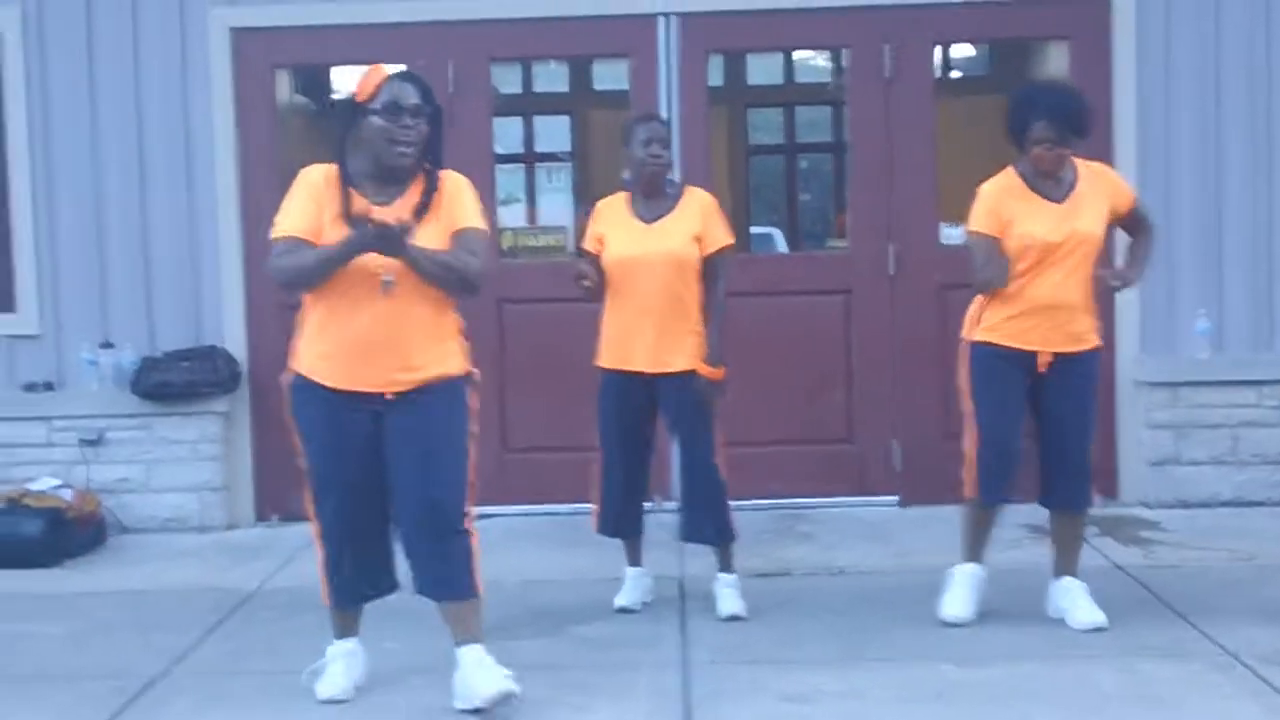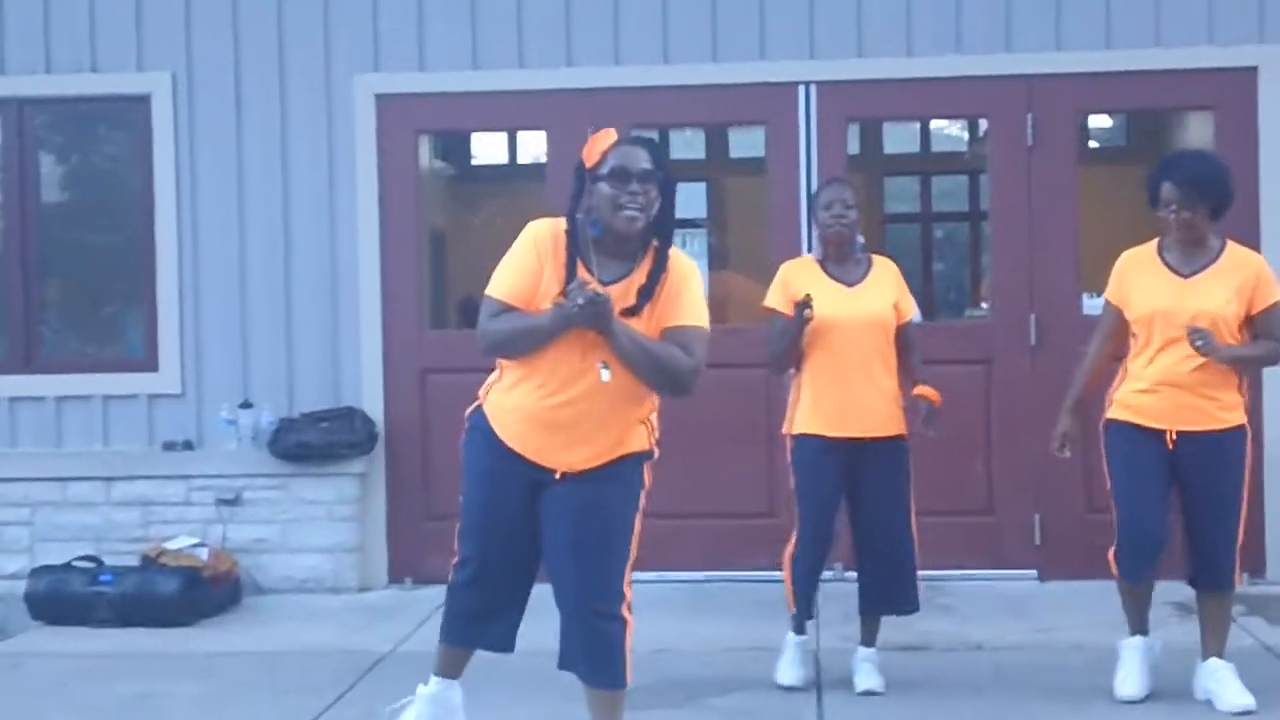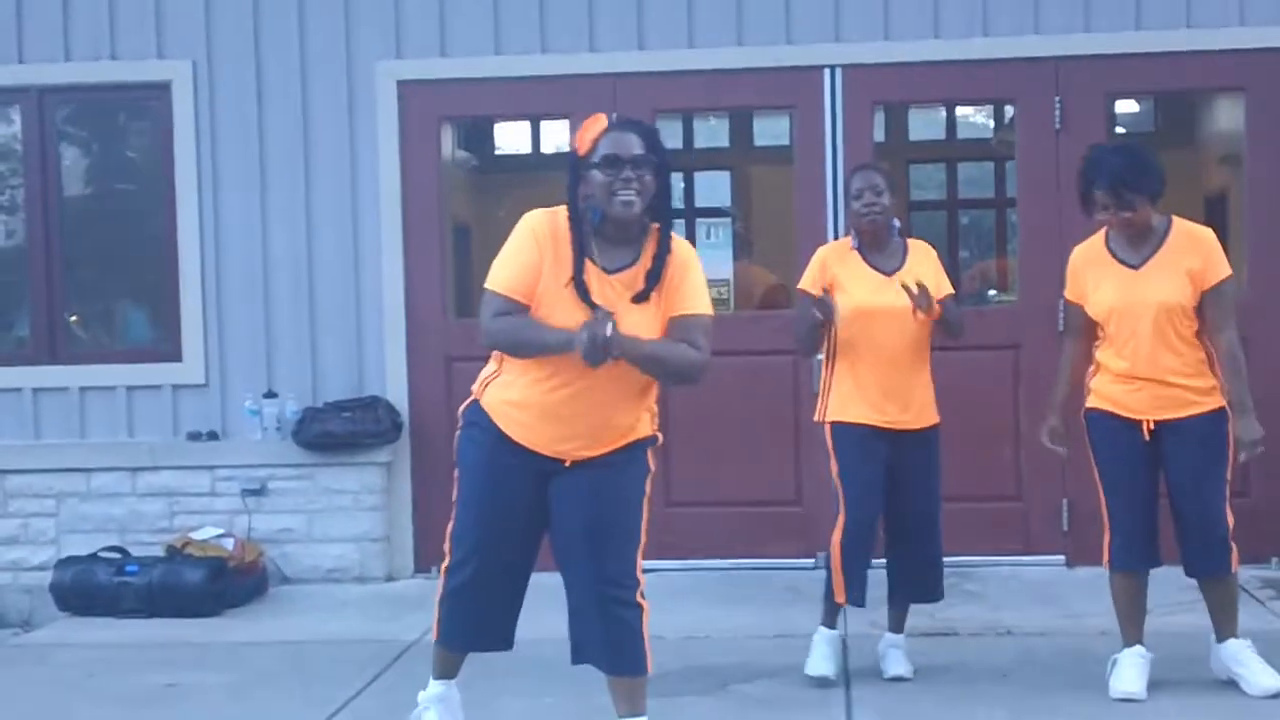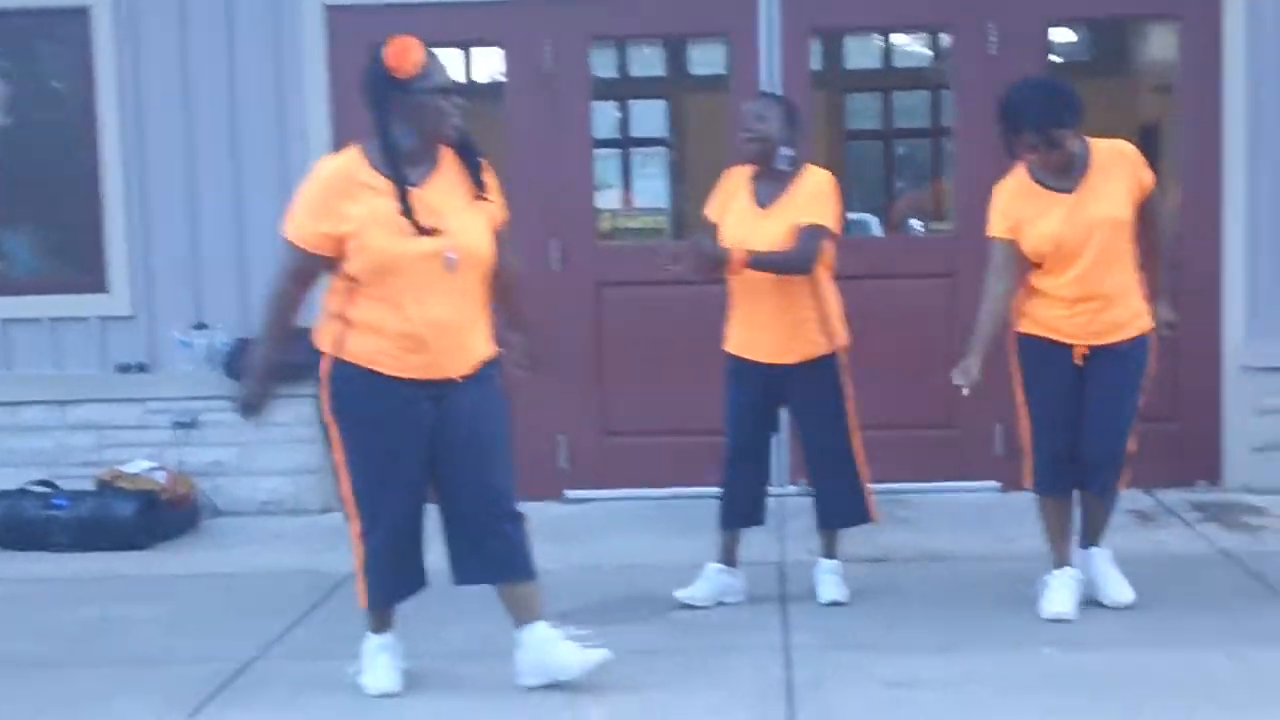
dt=0.5s
person 1, frame 1
left shoulder: (451, 190)
right shoulder: (317, 184)
left elbow: (473, 274)
right elbow: (282, 270)
left wrist: (404, 246)
right wrist: (351, 245)
left hip: (429, 383)
right hip: (329, 386)
left knee: (439, 516)
right knee: (343, 520)
left ankle: (471, 659)
right ankle: (345, 648)
person 1, frame 2
left shoulder: (677, 272)
right shoulder: (542, 241)
left elbow: (683, 376)
right elbow: (489, 334)
left wrist: (609, 325)
right wrist: (564, 314)
left hip: (607, 461)
right hip: (506, 439)
left knee: (597, 599)
right knee: (481, 571)
person 1, frame 3
left shoulder: (674, 257)
right shoulder: (540, 231)
left elbow: (695, 359)
right elbow: (496, 326)
left wrist: (625, 345)
right wrist: (573, 340)
left hip: (610, 451)
right hip: (505, 434)
left knee: (612, 586)
right knee: (476, 567)
person 1, frame 4
left shoulder: (472, 173)
right shoulder: (339, 178)
left elbow: (495, 267)
right elbow: (293, 281)
left wrist: (519, 327)
right wrist: (260, 367)
left hip: (469, 374)
right hip: (368, 378)
left knee: (492, 506)
right knee: (383, 516)
left ankle: (536, 642)
right ankle: (380, 642)
person 2, frame 1
left shoulder: (1102, 182)
right shoulder: (996, 194)
left elbow: (1142, 227)
right elbow: (980, 274)
left wrist: (1129, 270)
right wrist: (999, 272)
left hip: (1074, 349)
right hip: (1000, 346)
left knee: (1070, 464)
right knee: (992, 456)
left ankle: (1066, 584)
right ankle: (968, 569)
person 2, frame 2
right shoulder: (1132, 265)
right elbow: (1104, 344)
left wrist: (1227, 352)
right wrist: (1070, 410)
left hip: (1216, 428)
right hip: (1135, 423)
left knee: (1216, 546)
right knee: (1138, 538)
left ankle: (1214, 665)
right ankle: (1136, 641)
person 2, frame 3
left shoulder: (1197, 244)
right shoulder: (1084, 259)
left elbow: (1222, 333)
right elbow: (1079, 338)
right wrist: (1056, 409)
left hip: (1195, 411)
right hip: (1114, 414)
left knee: (1208, 529)
right knee: (1126, 531)
left ankle: (1231, 645)
right ankle: (1132, 649)
person 2, frame 4
left shoulder: (1123, 161)
right shoulder: (1010, 195)
left elbow: (1150, 229)
right elbow: (1001, 280)
left wrist: (1159, 297)
right wrist: (976, 352)
left hip: (1121, 334)
right hip: (1046, 339)
left knee: (1105, 452)
right knee: (1052, 454)
left ankle: (1093, 551)
right ankle: (1062, 570)
person 3, frame 1
left shoulder: (700, 205)
right shoulder: (606, 212)
left elbow: (715, 290)
left wrist: (711, 362)
right wrist: (588, 279)
left hip: (684, 362)
right hip: (621, 363)
left knee: (700, 465)
right knee: (622, 466)
left ankle: (726, 577)
right ankle: (635, 573)
person 3, frame 2
left shoulder: (886, 272)
right shoulder: (793, 274)
left elbow: (906, 350)
right elbow: (778, 362)
left wrist: (922, 392)
right wrist: (795, 325)
left hip: (882, 429)
right hip: (816, 427)
left knee: (886, 538)
right knee: (812, 532)
left ankle: (867, 652)
right ankle: (797, 638)
person 3, frame 3
left shoulder: (922, 254)
right shoulder: (828, 259)
left elbow: (955, 327)
right elbow: (806, 345)
left wrist: (930, 304)
right wrist: (816, 319)
left hip: (916, 416)
right hip: (852, 415)
left knee: (915, 525)
right knee: (856, 519)
left ankle: (894, 638)
right ankle: (827, 632)
person 3, frame 4
left shoulder: (818, 183)
right shoulder: (732, 183)
left elbow: (803, 257)
right elbow: (717, 259)
left wrist: (733, 256)
right wrist: (706, 258)
left hip: (811, 346)
right hip: (747, 348)
left knee: (830, 452)
right knee: (741, 454)
left ankle: (829, 564)
right ankle: (725, 570)
